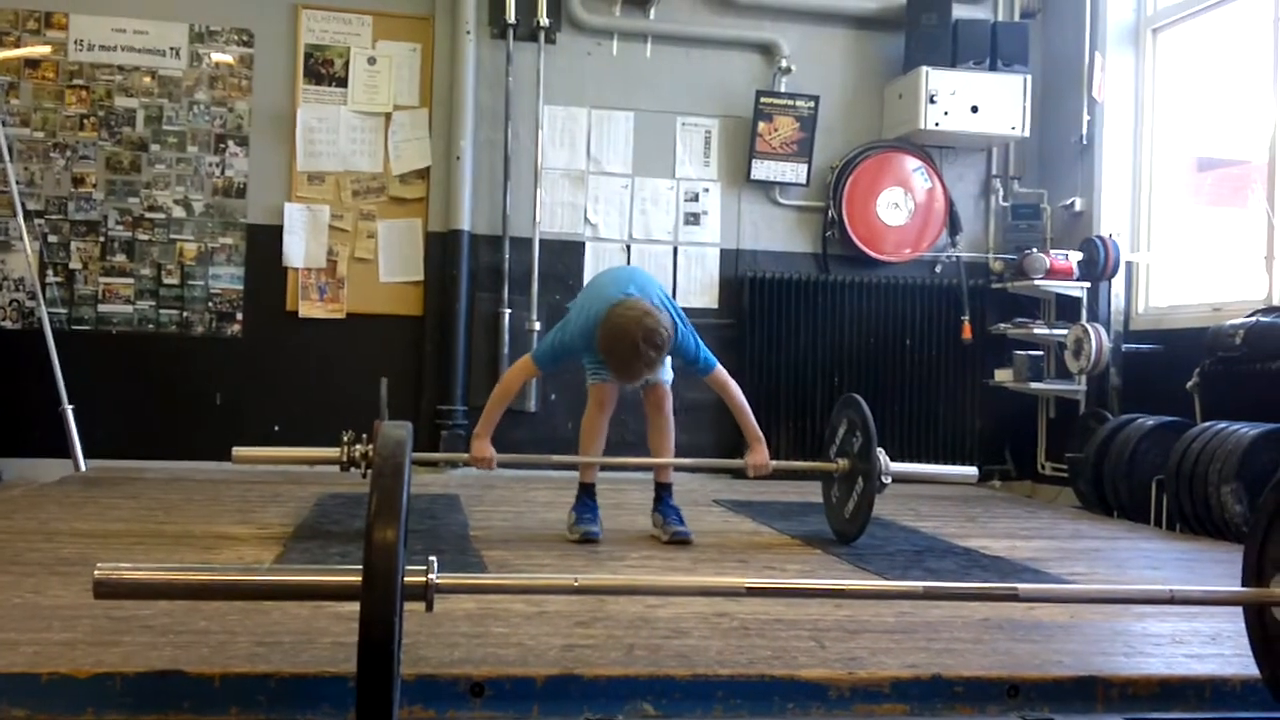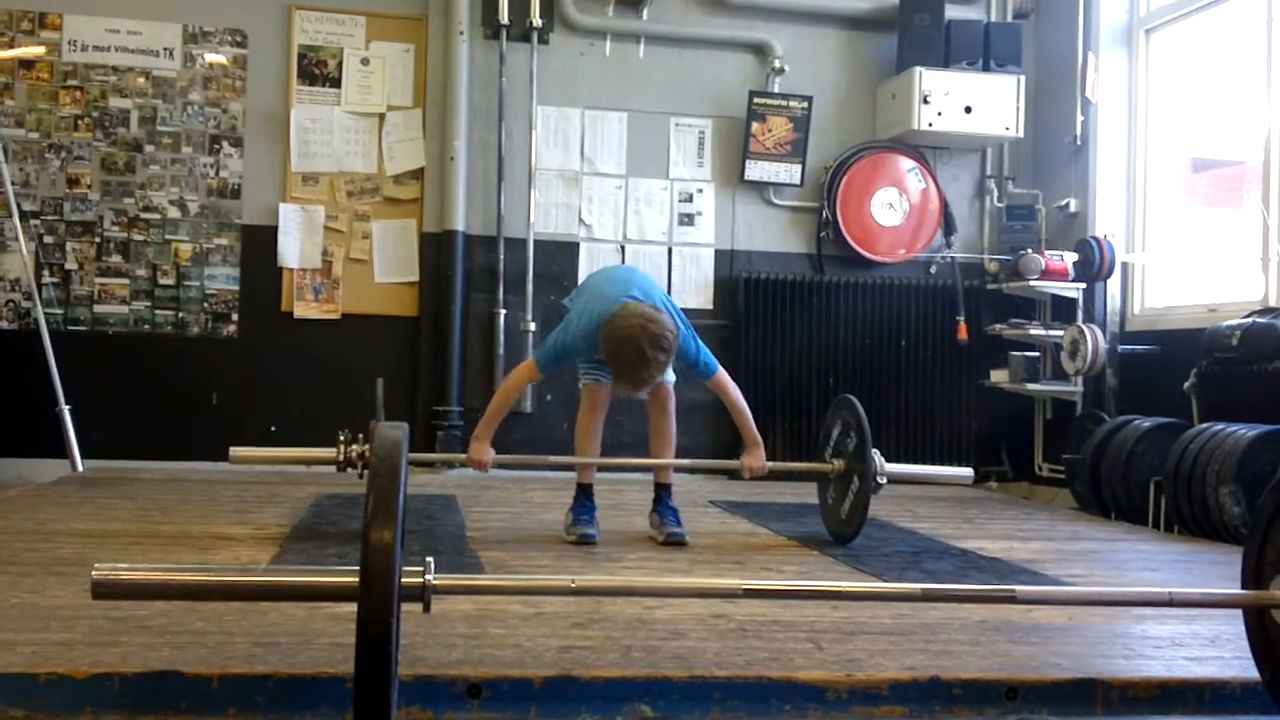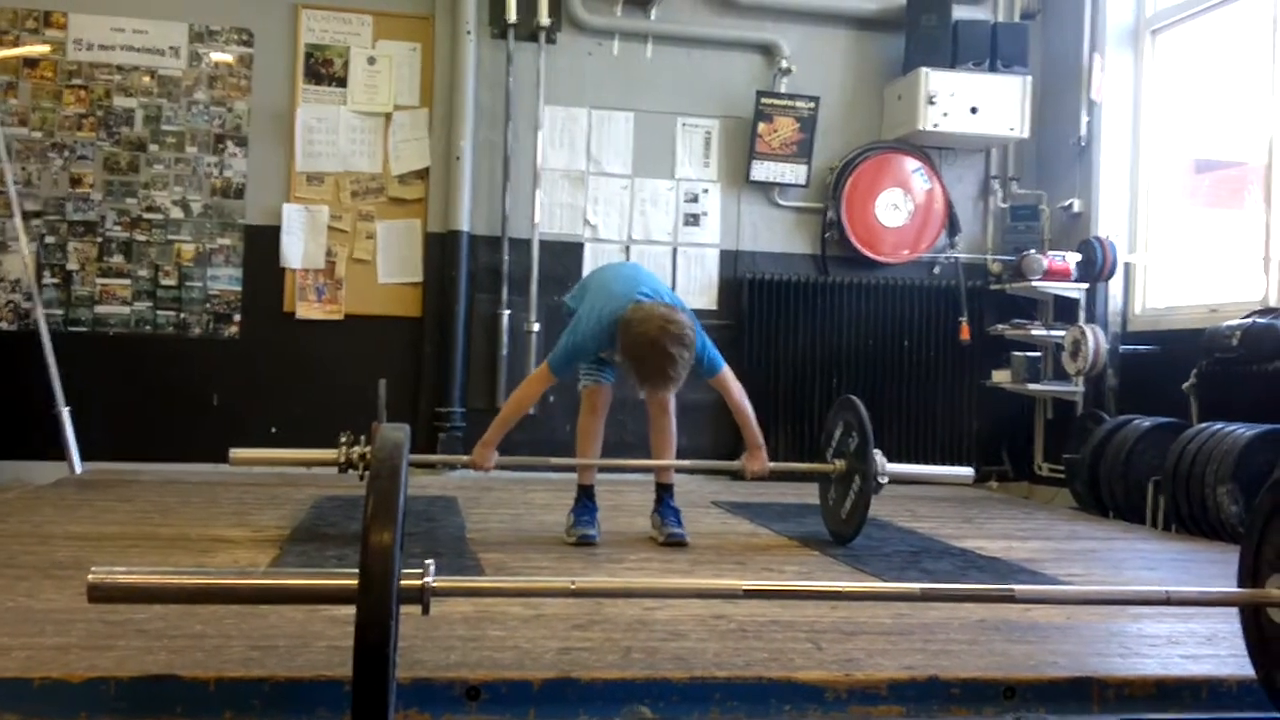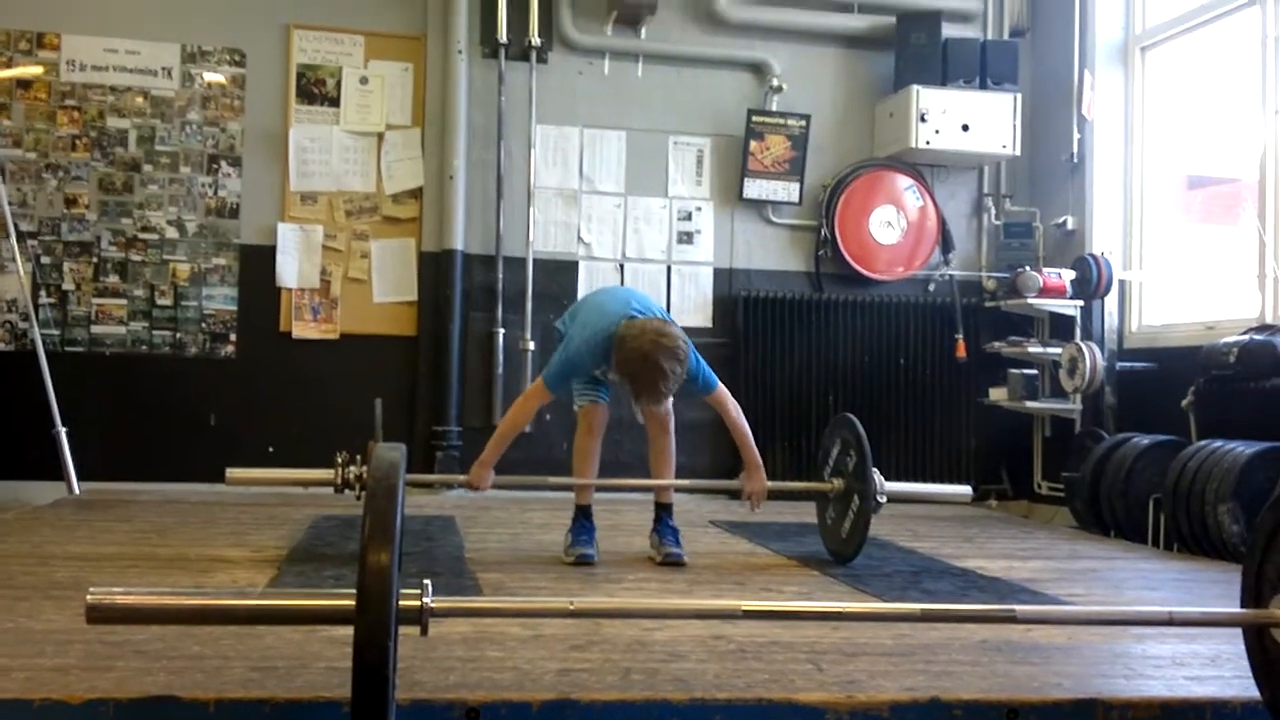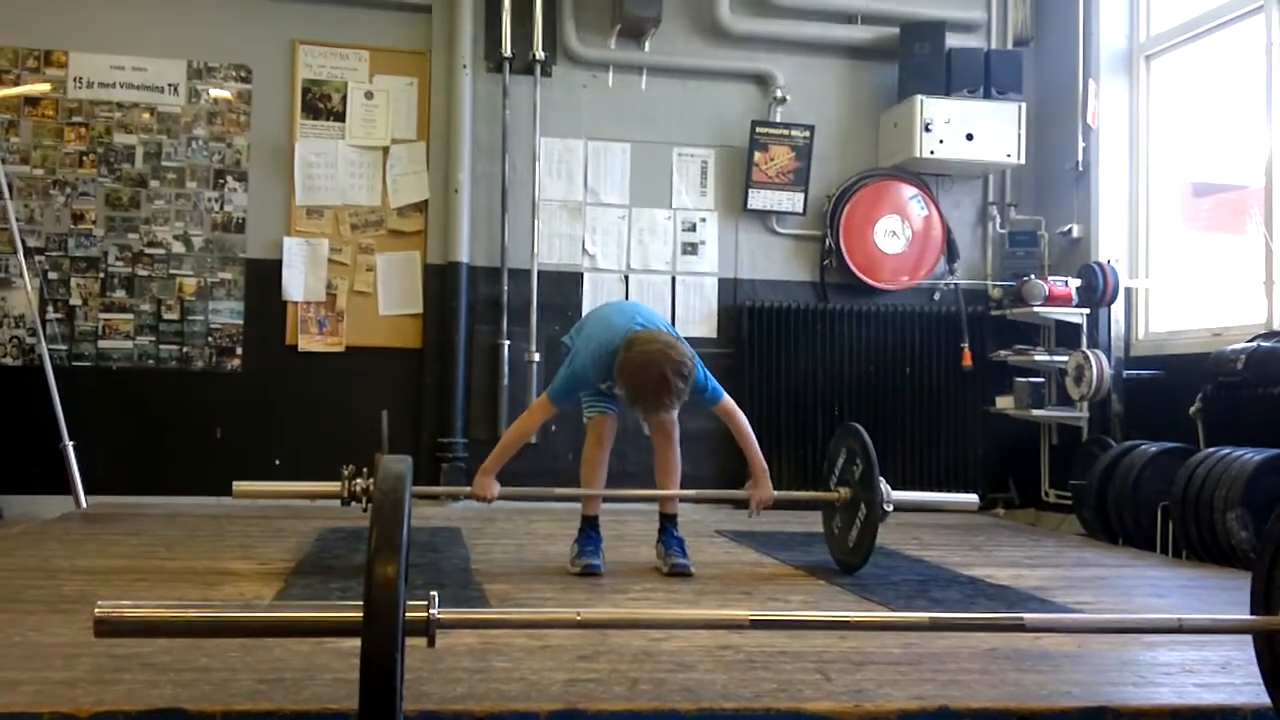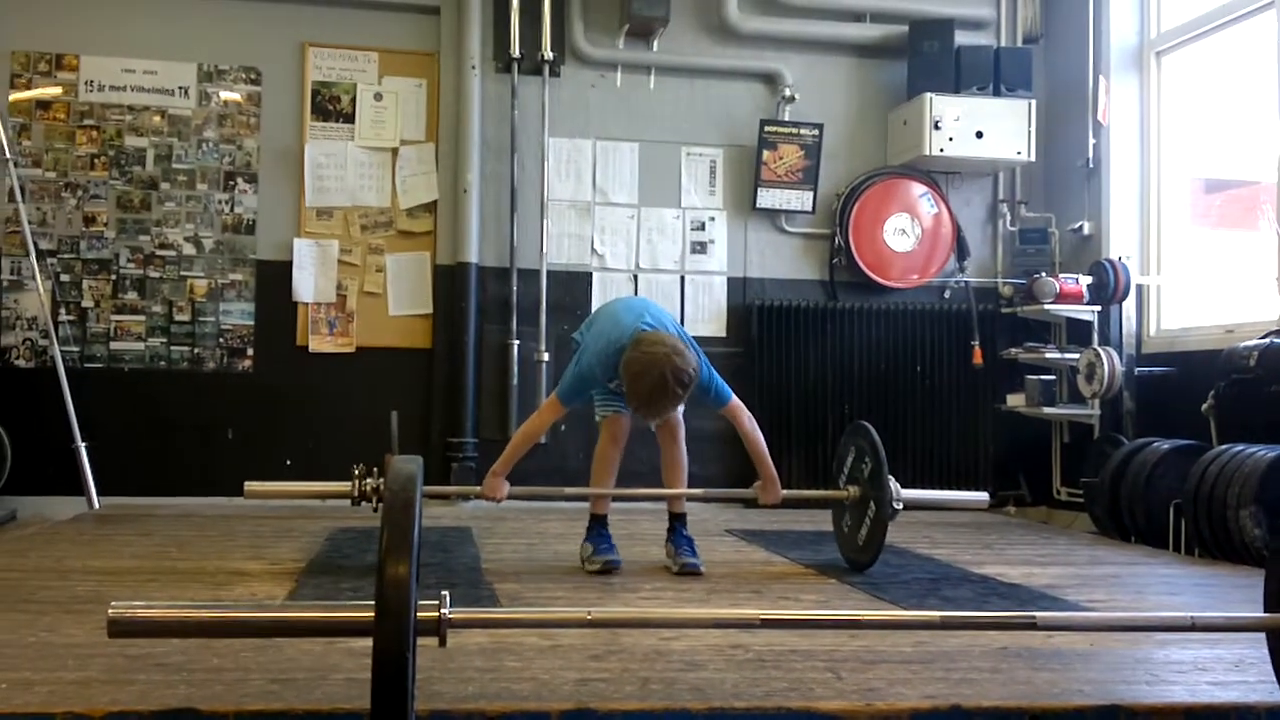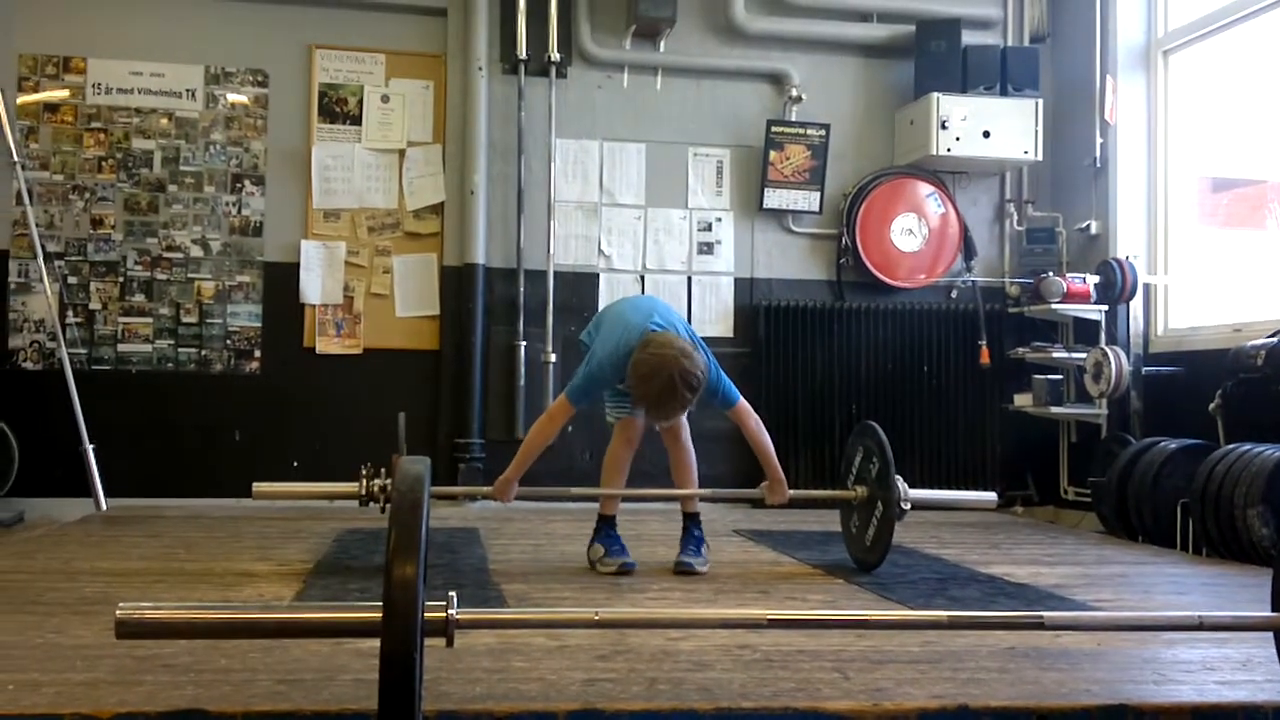
dt=0.2s
person 1, frame 1
left shoulder: (673, 331)
right shoulder: (581, 329)
left elbow: (725, 383)
right elbow: (516, 374)
left wrist: (757, 443)
right wrist: (481, 437)
left hip: (649, 309)
right hip: (596, 318)
left knee: (659, 397)
right knee: (602, 395)
left ankle: (663, 502)
right ankle: (585, 501)
person 1, frame 2
left shoulder: (676, 333)
right shoulder: (582, 330)
left elbow: (727, 387)
right elbow: (520, 377)
left wrist: (754, 447)
right wrist: (481, 440)
left hip: (645, 305)
right hip: (591, 314)
left knee: (663, 398)
right knee: (596, 396)
left ankle: (663, 503)
right ankle: (583, 502)
person 1, frame 3
left shoulder: (683, 331)
right shoulder: (592, 329)
left elbow: (731, 388)
right elbow: (535, 384)
left wrist: (756, 449)
right wrist: (488, 445)
right hip: (595, 313)
left knee: (663, 399)
right knee: (596, 397)
left ankle: (665, 504)
right ankle: (584, 503)
person 1, frame 4
left shoulder: (675, 349)
right shoulder: (585, 346)
left elbow: (727, 404)
right elbow: (530, 400)
left wrist: (754, 468)
right wrist: (485, 464)
right hip: (590, 337)
left knee: (662, 418)
right knee: (592, 417)
left ankle: (663, 523)
right ankle: (582, 523)
person 1, frame 5
left shoulder: (681, 363)
right shoulder: (591, 360)
left elbow: (734, 414)
right elbow: (534, 415)
left wrist: (761, 478)
right wrist: (487, 473)
left hip: (655, 361)
right hip: (598, 350)
left knee: (667, 428)
right knee: (601, 429)
left ankle: (669, 534)
right ankle: (588, 534)
person 1, frame 6
left shoulder: (688, 362)
right shoulder: (597, 359)
left elbow: (742, 417)
right elbow: (545, 415)
left wrist: (769, 479)
right wrist: (498, 475)
right hip: (605, 346)
left knee: (672, 427)
right knee: (615, 427)
left ankle: (678, 533)
right ankle: (596, 532)
person 1, frame 7
left shoulder: (698, 363)
right shoulder: (607, 359)
left elbow: (748, 419)
right elbow: (553, 418)
left wrist: (776, 480)
right wrist: (510, 478)
left hip: (663, 331)
right hip: (610, 337)
left knee: (676, 429)
right knee: (628, 430)
left ankle: (693, 532)
right ankle: (604, 534)
